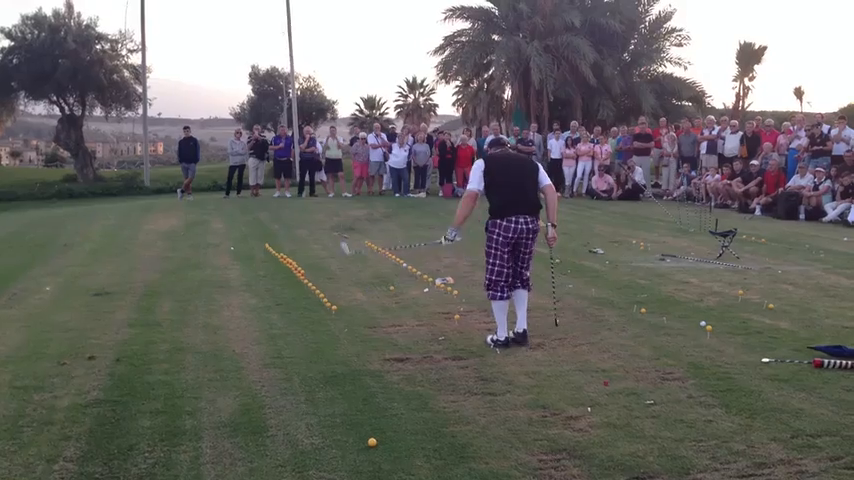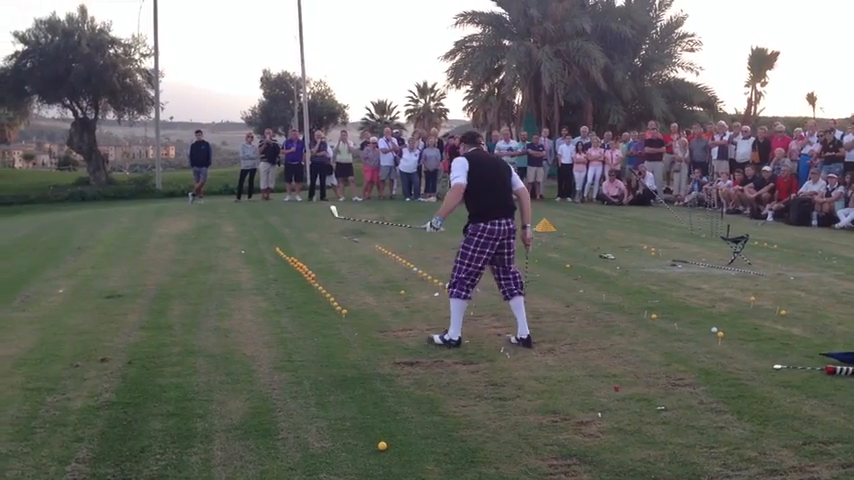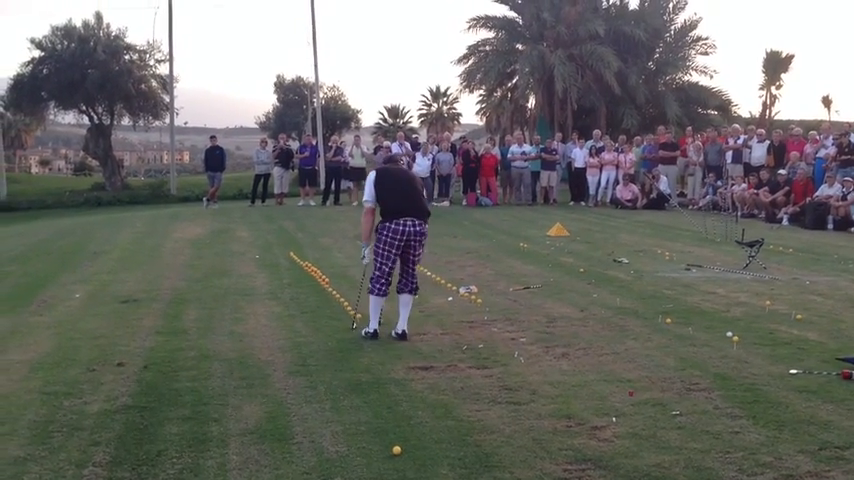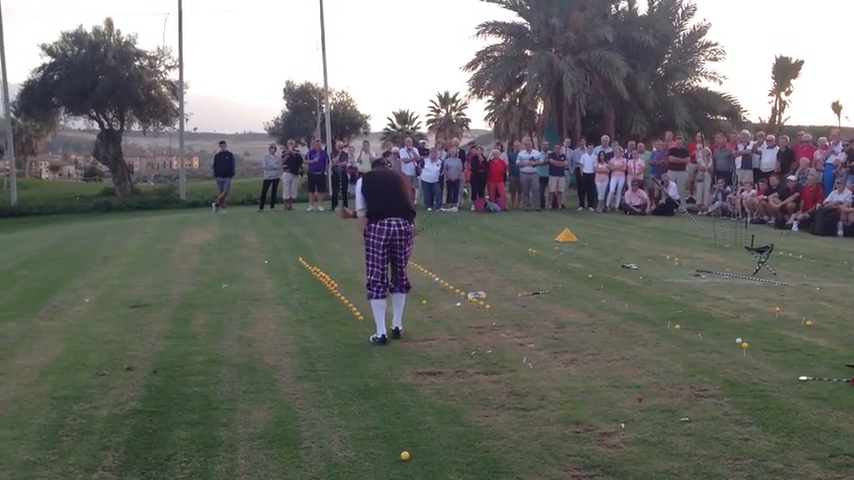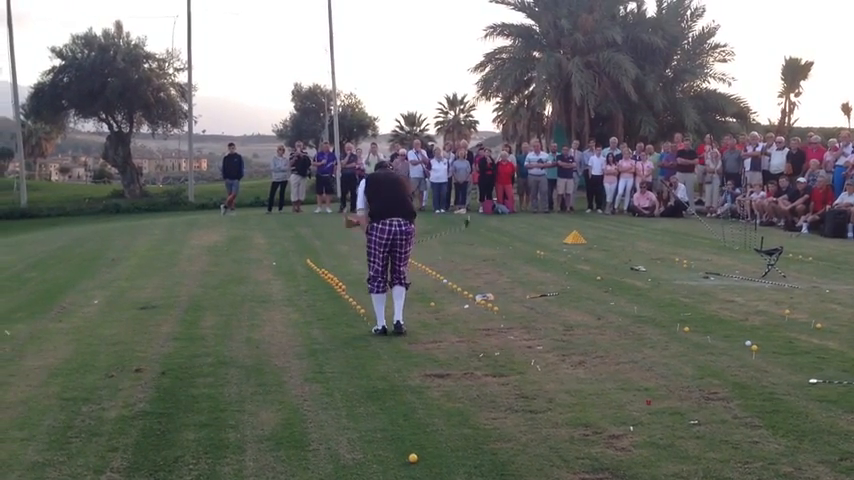
dt=1s
person 1, frame 1
left shoulder: (483, 163)
right shoulder: (530, 163)
left elbow: (469, 197)
right elbow: (550, 191)
left wrist: (454, 229)
right wrist: (551, 225)
left hip: (501, 222)
right hip: (530, 222)
left knee: (496, 278)
right knee: (520, 276)
left ankle: (501, 335)
right ankle: (521, 328)
person 1, frame 2
left shoulder: (462, 161)
right shoulder: (501, 162)
left elbow: (458, 189)
right elbow: (523, 193)
left wrist: (438, 217)
right wrist: (526, 227)
left hip: (481, 225)
right hip: (506, 224)
left knee: (462, 278)
right knee: (508, 277)
left ankle: (453, 335)
right ankle: (523, 333)
person 1, frame 3
left shoulder: (376, 174)
right shoulder: (414, 177)
left elbow: (368, 212)
left wrist: (366, 245)
left hip: (392, 225)
right hip: (419, 226)
left knee: (380, 277)
right knee: (409, 277)
left ankle: (373, 328)
right ankle: (402, 328)
person 1, frame 4
left shoulder: (364, 180)
right shoulder: (401, 178)
left elbow: (363, 215)
right wrist: (353, 215)
left hip: (378, 227)
right hip: (405, 226)
left knee: (376, 281)
right knee: (400, 277)
left ankle: (380, 333)
right ankle: (397, 326)
person 1, frame 5
left shoulder: (367, 181)
right shoulder: (402, 181)
left elbow: (363, 216)
right wrist: (356, 221)
left hip: (380, 226)
right hip: (405, 225)
left knee: (377, 276)
right knee: (399, 275)
left ankle: (381, 324)
right ankle: (398, 320)
